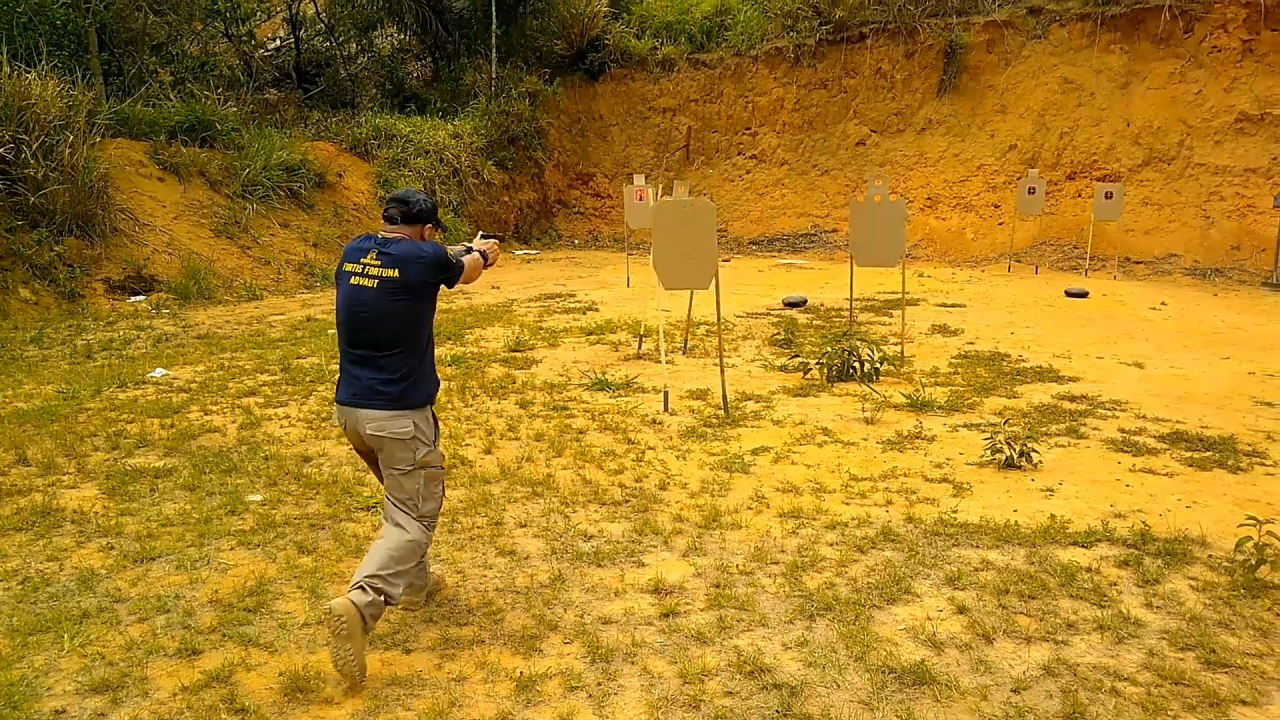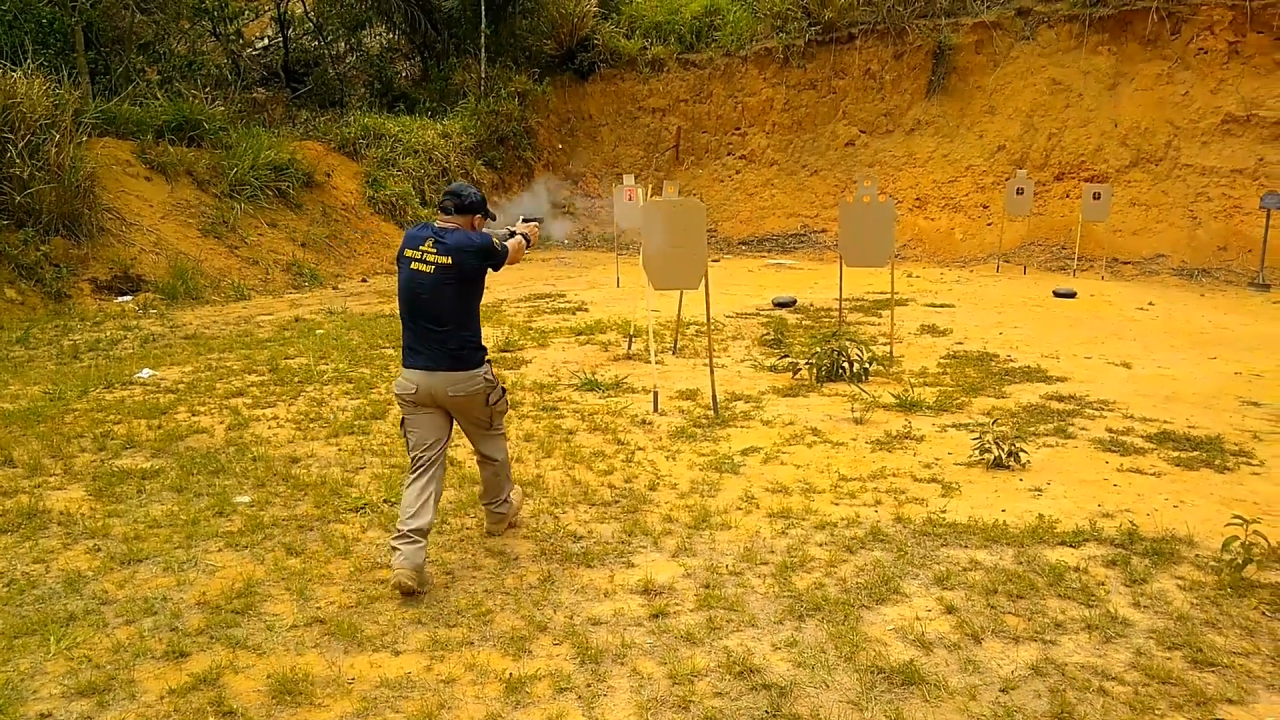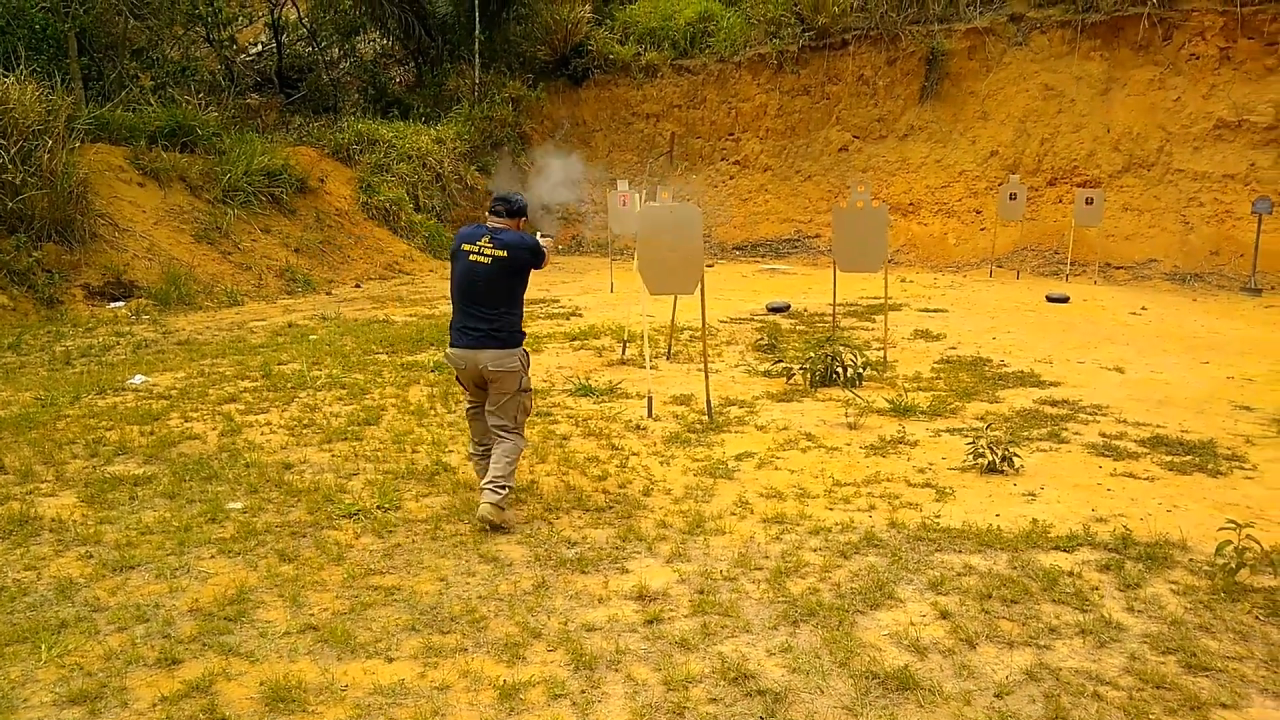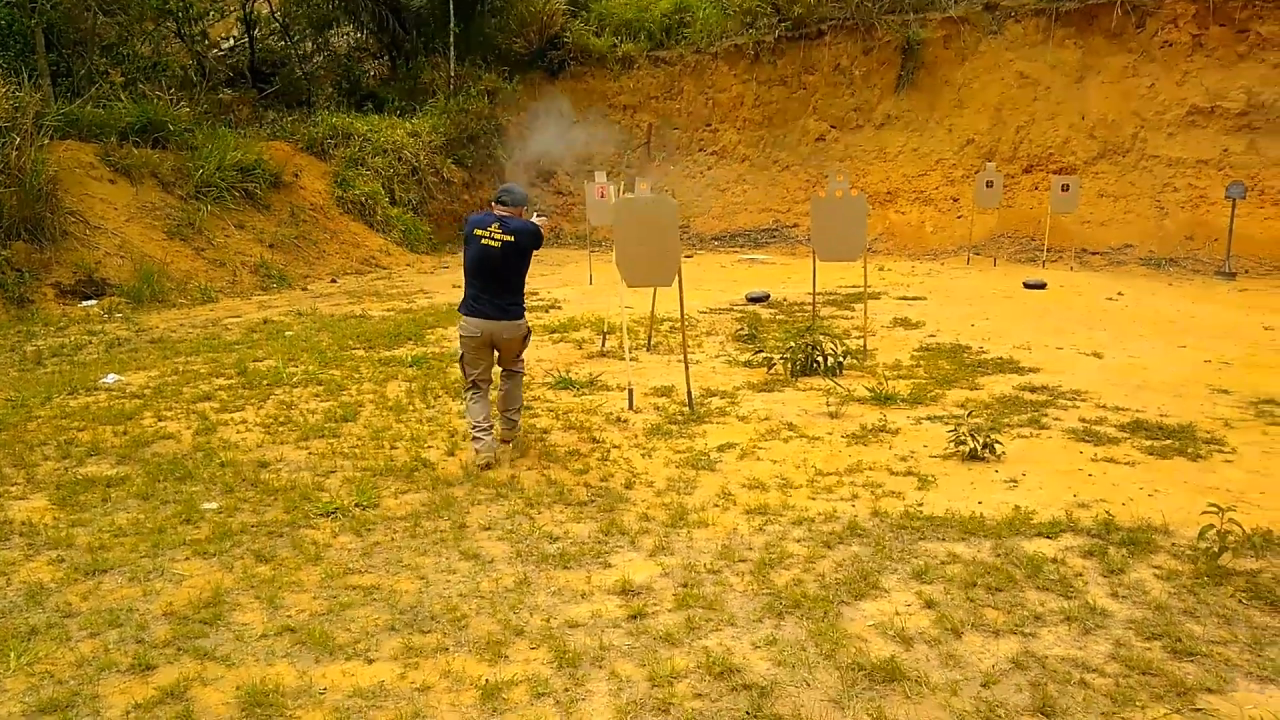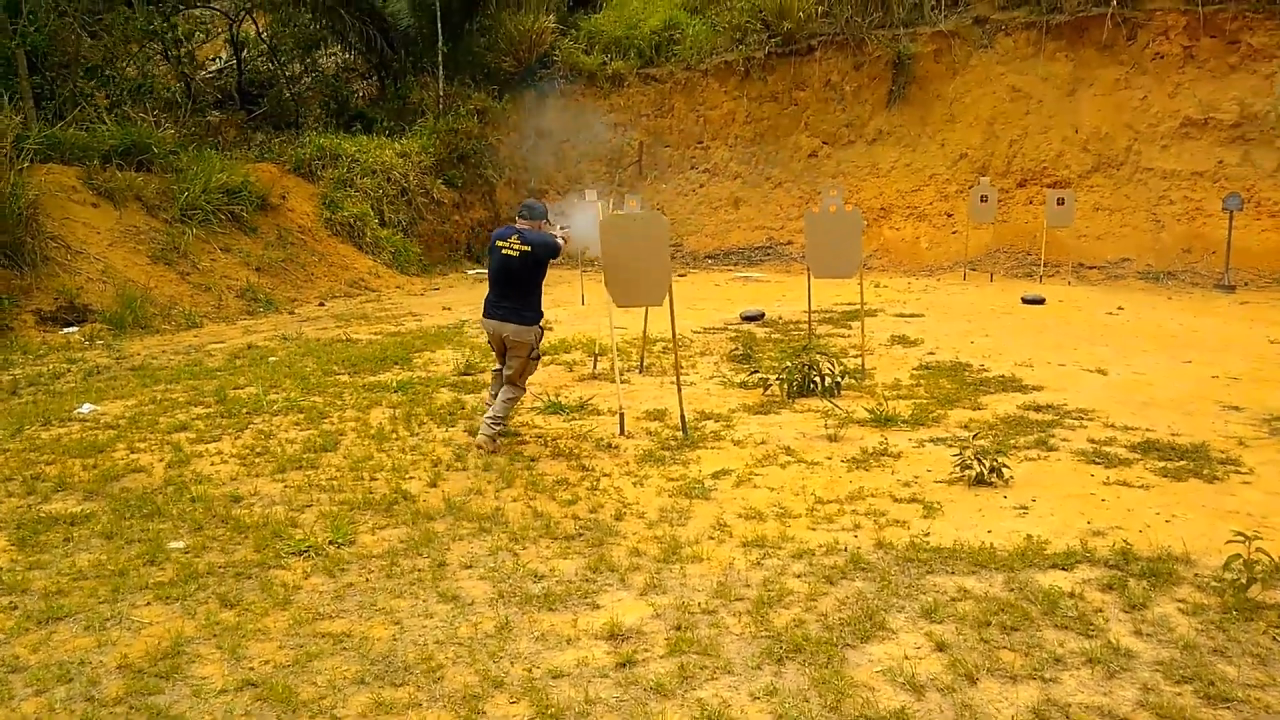
dt=0.4s
person 1, frame 1
left shoulder: (352, 254)
right shoulder: (426, 257)
right elbow: (467, 272)
left wrist: (460, 254)
right wrist: (482, 253)
left hip: (350, 409)
right hip: (400, 414)
left knee: (406, 495)
right knee: (409, 520)
left ankle: (413, 585)
right ankle: (358, 604)
person 1, frame 2
left shoulder: (412, 238)
right shoulder: (474, 246)
right elbow: (511, 254)
left wrist: (504, 237)
right wrist: (524, 236)
left hip: (414, 377)
right hip: (464, 376)
left knee: (424, 467)
right knee: (491, 446)
left ankle: (407, 559)
right ankle: (499, 513)
person 1, frame 3
left shoulder: (463, 237)
right shoulder: (522, 245)
right elbow: (543, 259)
right wrist: (543, 246)
left hip: (461, 350)
right hip: (503, 353)
left knee: (477, 405)
right knee: (507, 430)
left ankle: (485, 472)
right ankle: (493, 501)
person 1, frame 4
left shoulder: (473, 223)
right shoulder: (527, 230)
left hip: (473, 321)
right hip: (510, 322)
left knee: (477, 386)
right knee: (512, 369)
left ankle: (483, 446)
right ankle: (509, 425)
person 1, frame 5
left shoulder: (498, 236)
right shoulder: (542, 243)
right elbow: (558, 246)
right wrist: (561, 237)
left hip: (492, 320)
right hip: (523, 326)
left knee: (503, 368)
right knee: (513, 382)
left ankle: (492, 417)
right ankle: (488, 433)
